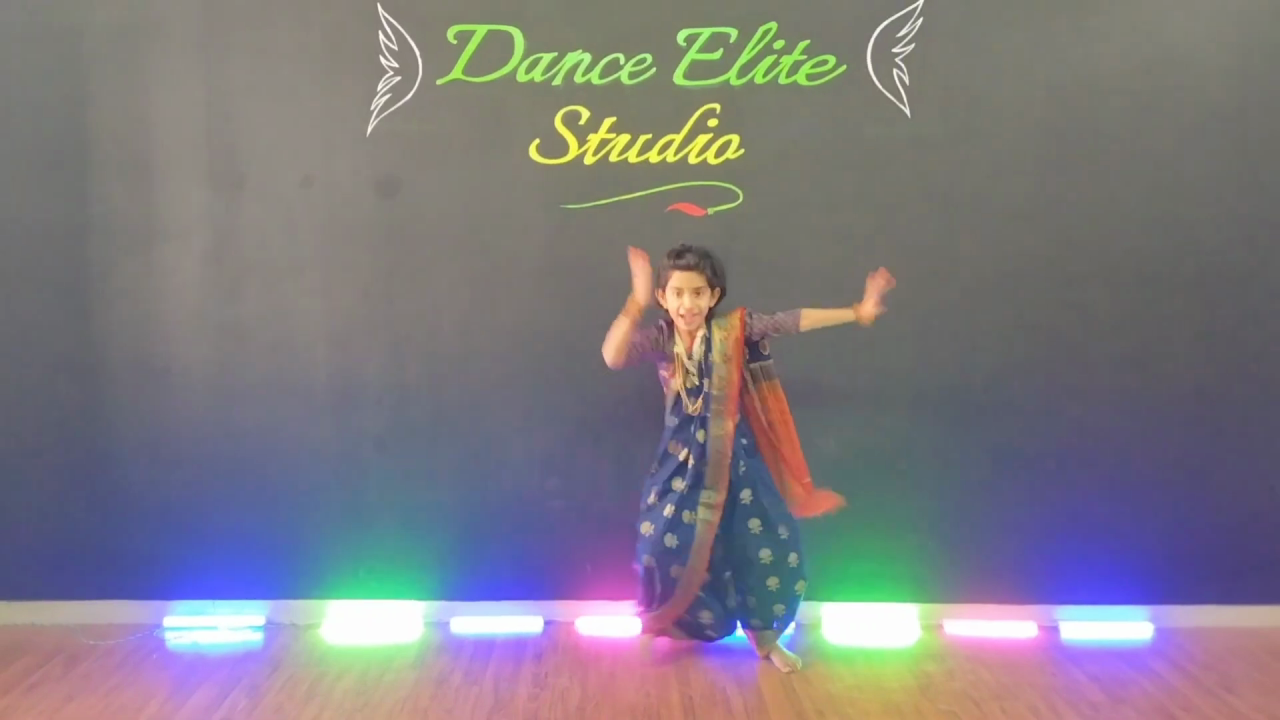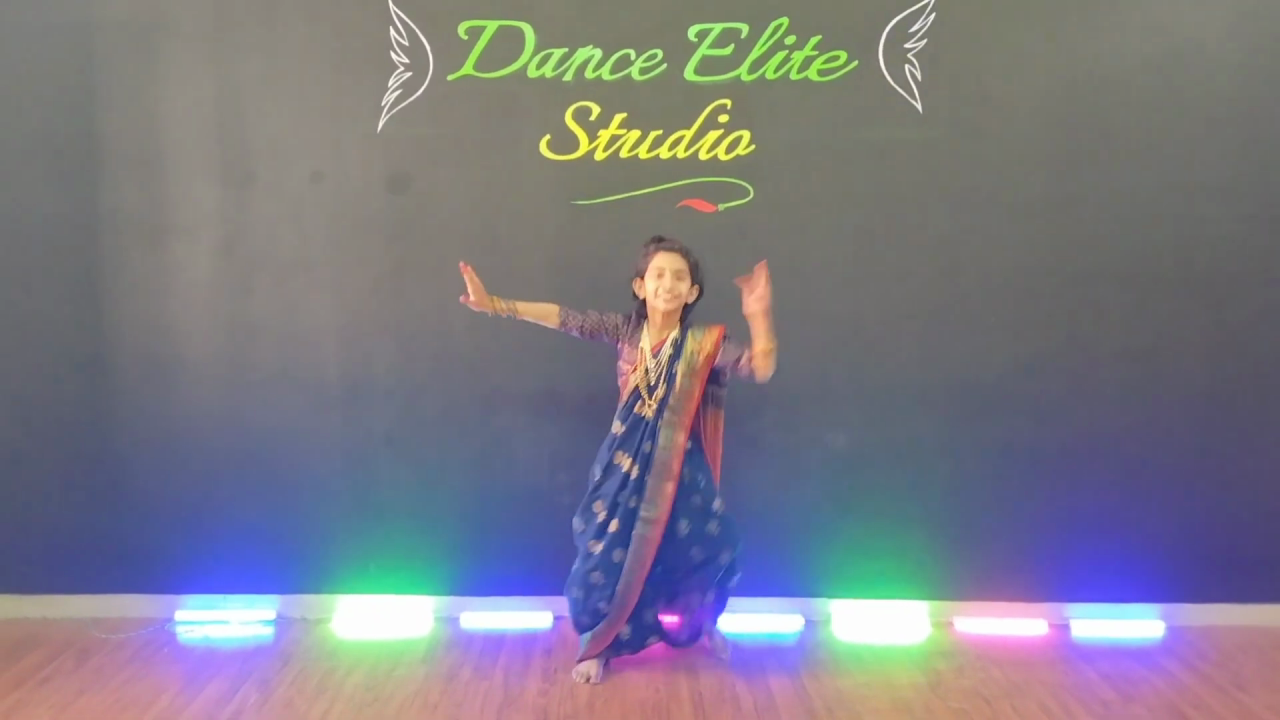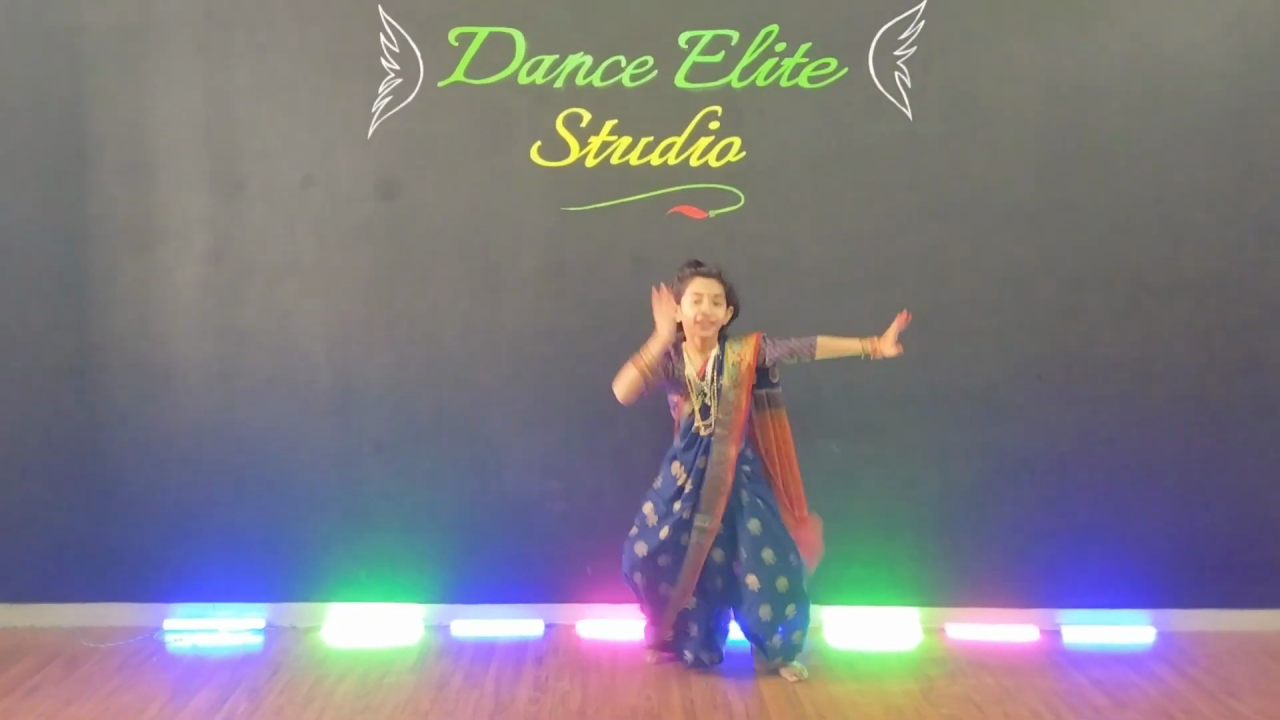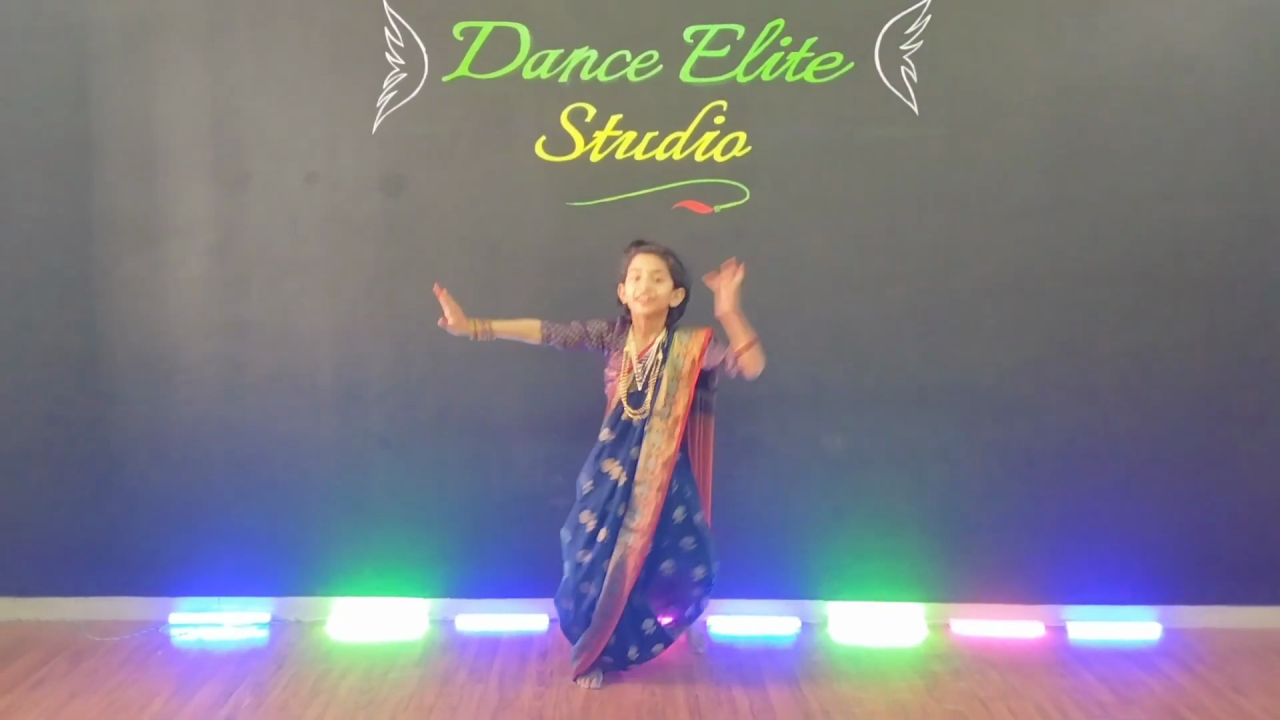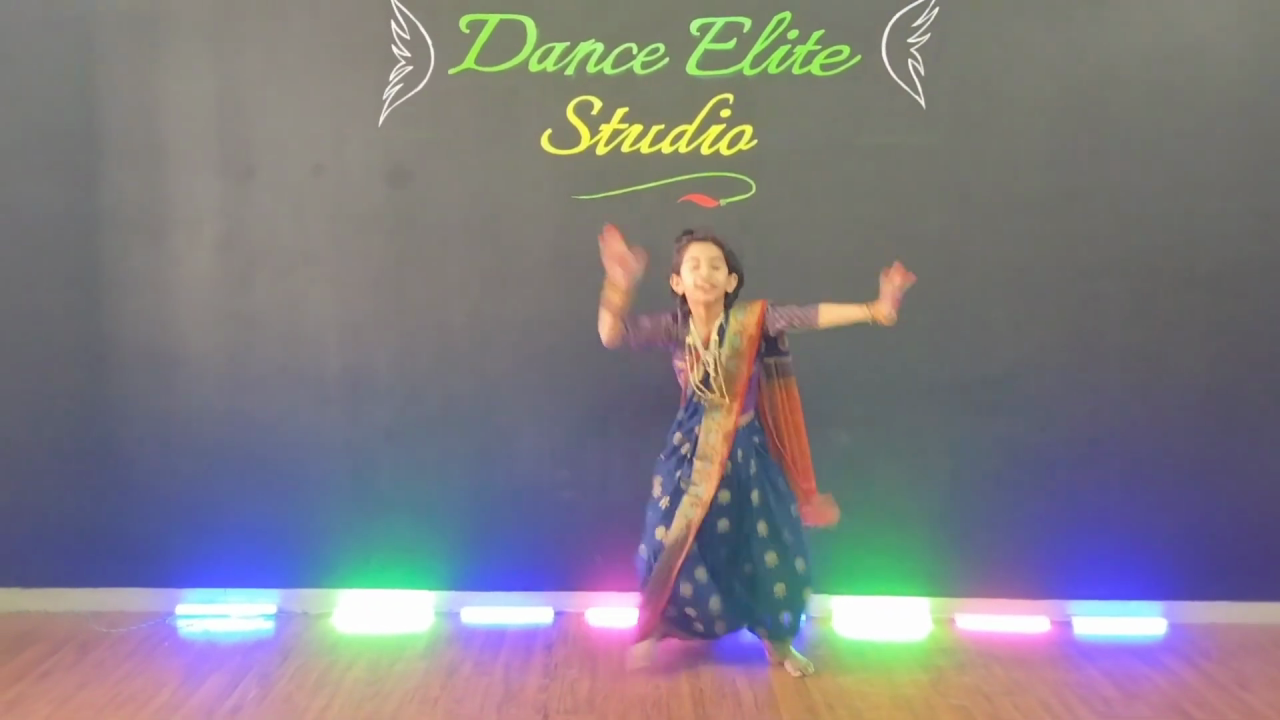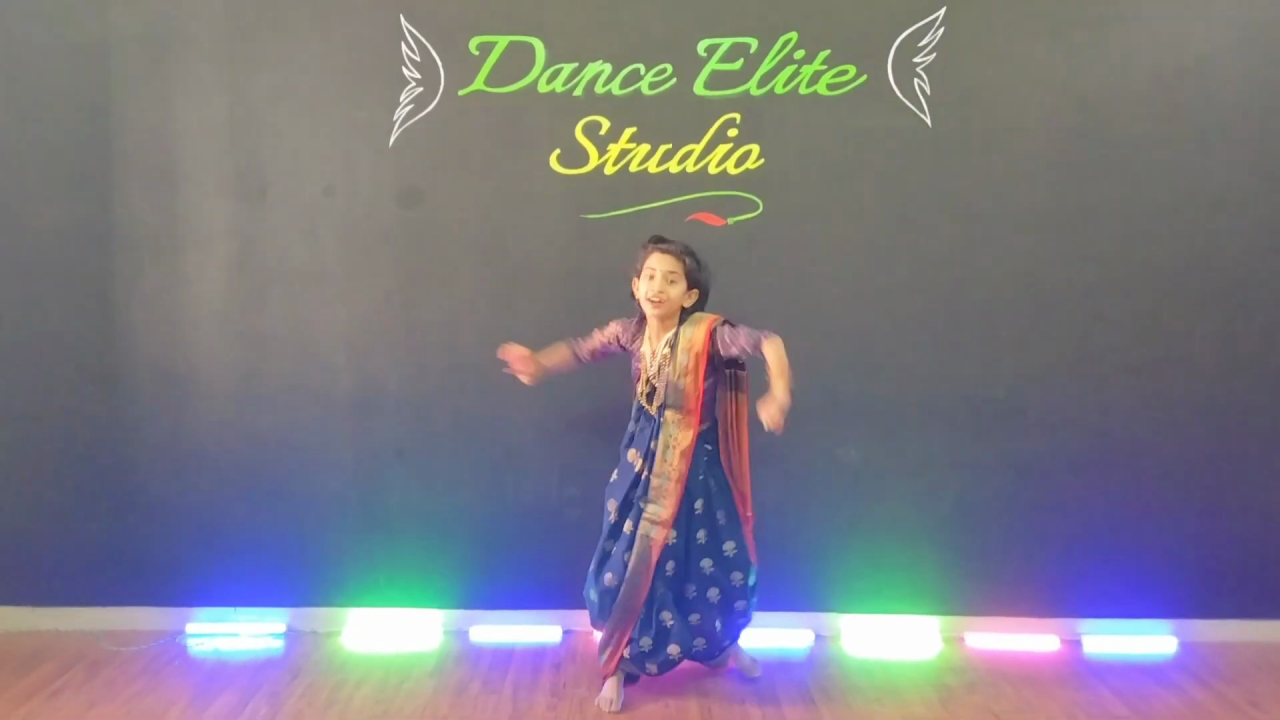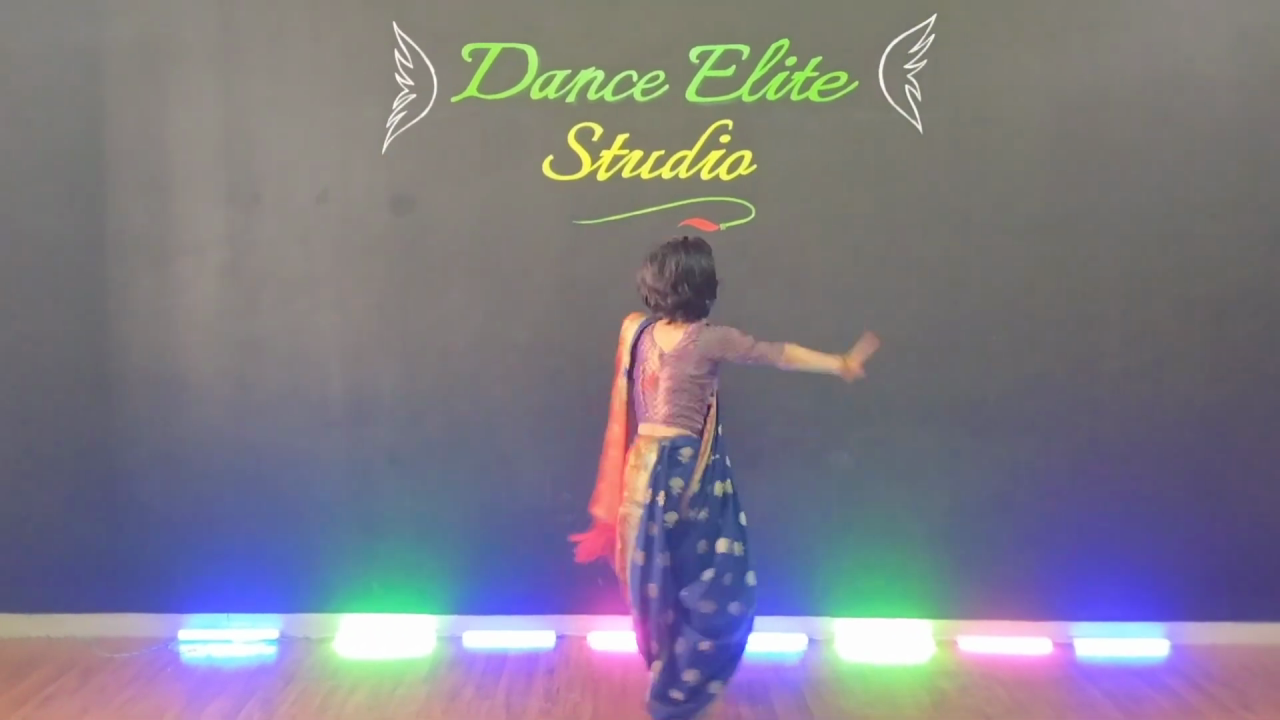
dt=0.7s
person 1, frame 1
left shoulder: (734, 329)
right shoulder: (654, 338)
left elbow: (792, 321)
right elbow: (613, 356)
left wrist: (857, 312)
right wrist: (636, 302)
left hip: (734, 457)
right hip: (683, 459)
left knee: (764, 543)
right knee: (666, 540)
left ankle: (765, 635)
right ankle: (668, 621)
person 1, frame 2
left shoulder: (706, 343)
right shoulder: (613, 326)
left elbow: (761, 371)
right elbow: (559, 316)
left wrist: (758, 318)
right wrist: (496, 306)
left hip: (681, 465)
right hip: (623, 462)
left knee: (710, 548)
right knee: (608, 552)
left ankle: (699, 627)
right ankle: (600, 645)
person 1, frame 3
left shoulder: (747, 352)
right shoulder: (667, 359)
left elbow: (807, 348)
right elbow: (623, 394)
left wrist: (872, 346)
right wrist: (660, 341)
left hip: (739, 477)
right hip: (686, 476)
left knee: (770, 567)
right knee: (650, 556)
left ankle: (772, 651)
right ankle: (671, 636)
person 1, frame 4
left shoulder: (692, 345)
right shoulder: (605, 333)
left elbow: (752, 367)
right elbow: (542, 331)
left wrist: (732, 319)
right wrist: (473, 325)
left hip: (666, 472)
right hip: (611, 467)
left knee: (684, 562)
right knee: (594, 560)
left ankle: (681, 623)
right ankle: (594, 651)
person 1, frame 5
left shoulder: (752, 319)
right shoulder: (670, 327)
left elbow: (810, 316)
right elbow: (612, 338)
left wrist: (875, 311)
right wrist: (618, 287)
left hip: (745, 450)
right hip: (689, 451)
left knee: (772, 543)
right knee: (672, 543)
left ankle: (777, 639)
right ankle: (658, 627)
person 1, frame 6
left shoulder: (705, 334)
right shoulder: (626, 332)
left elbow: (767, 343)
right elbow: (577, 351)
left wrist: (779, 394)
right wrist: (535, 366)
left hip: (695, 469)
right hip: (641, 468)
left knee: (722, 562)
right knee: (631, 565)
left ankle: (722, 645)
right ankle: (619, 668)
person 1, frame 7
left shoulder: (636, 330)
right shoulder: (708, 338)
right elbow: (776, 354)
right wrist: (841, 363)
left hip: (643, 466)
right hip: (691, 472)
left knee: (667, 584)
right knee: (717, 586)
left ankle: (671, 681)
